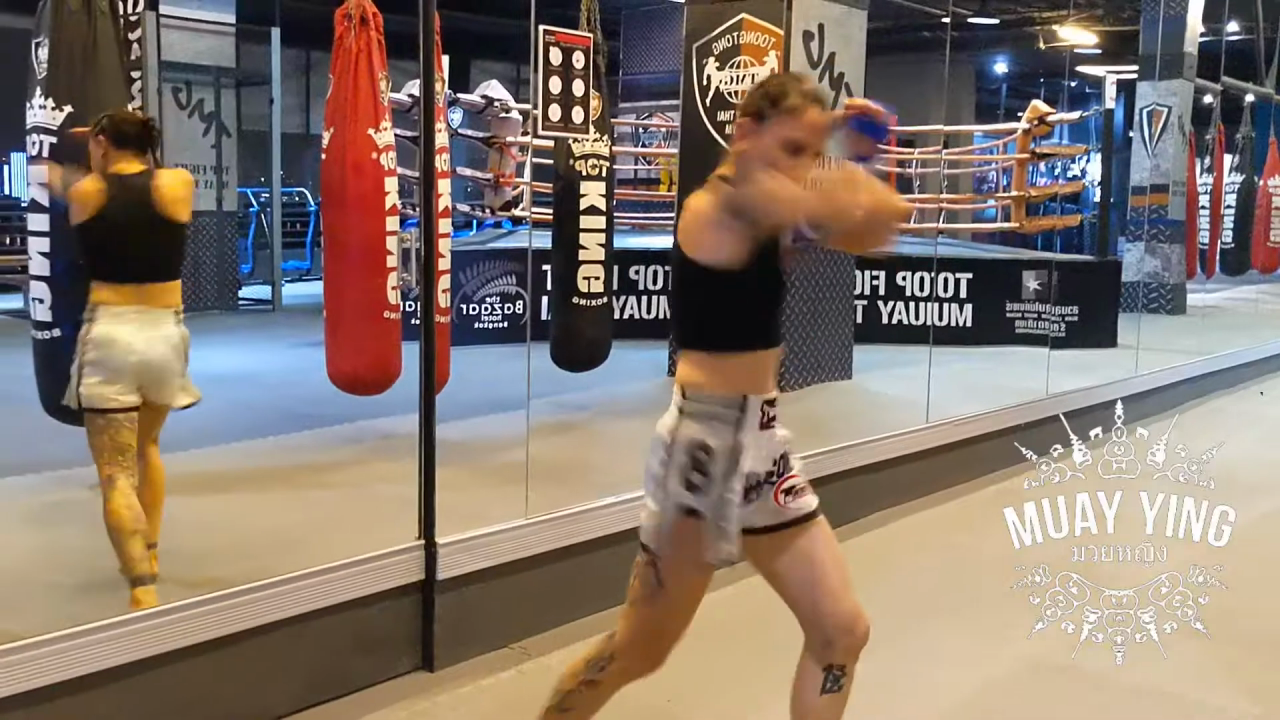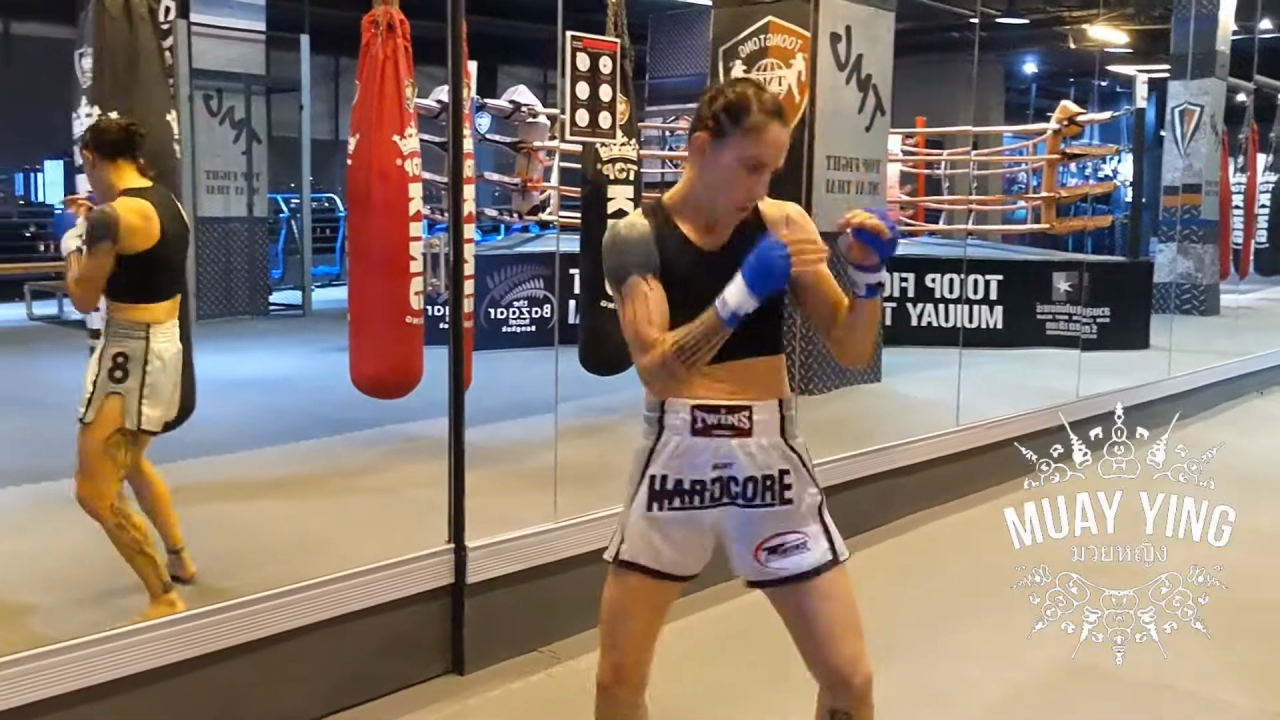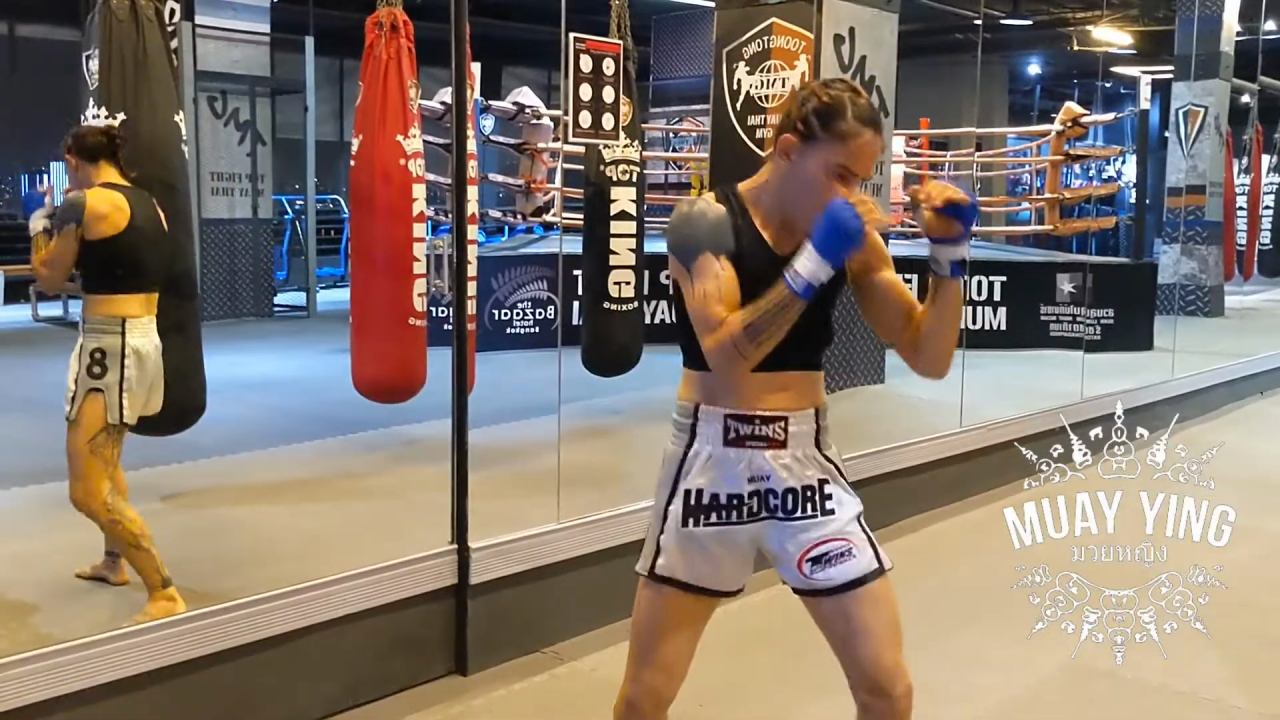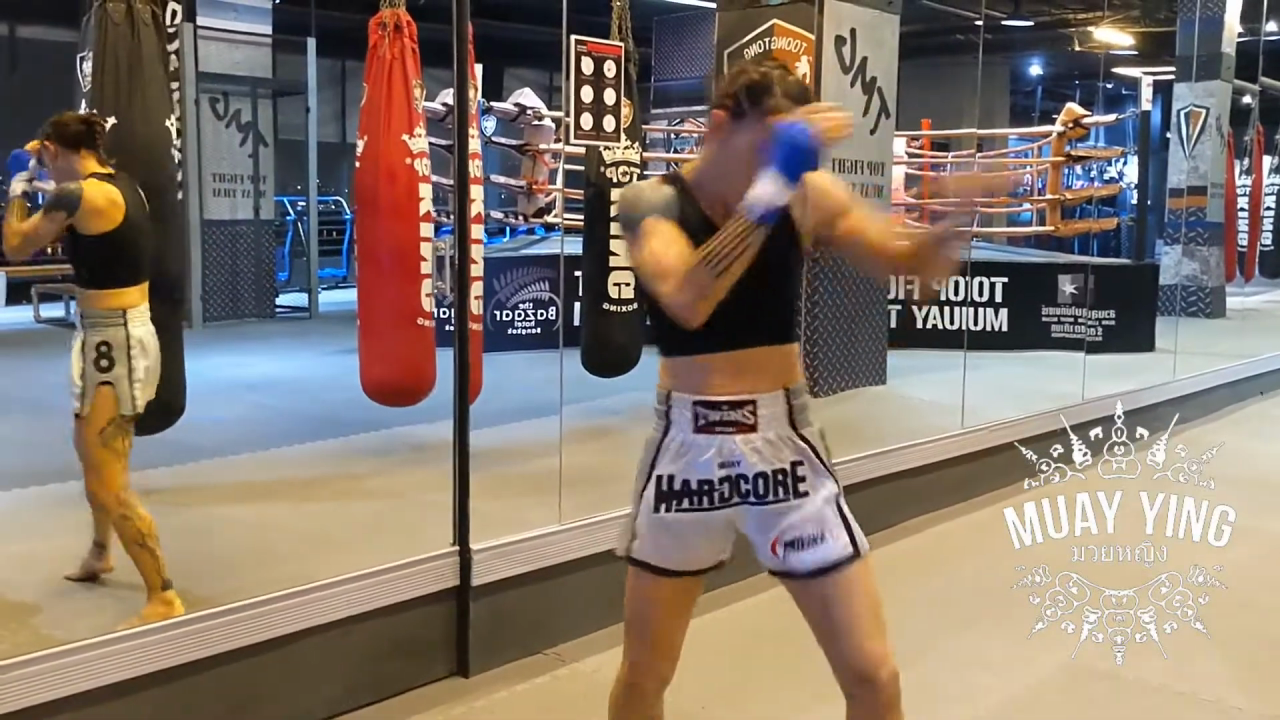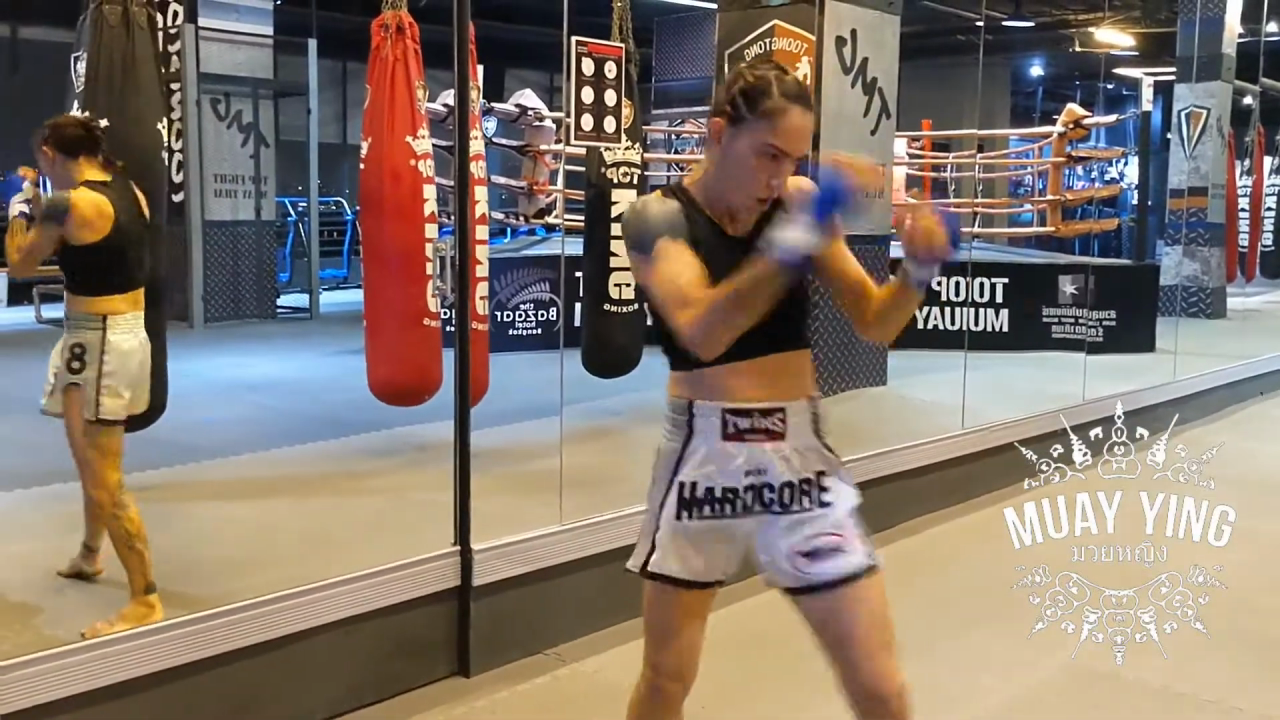
dt=0.5s
person 1, frame 1
left shoulder: (734, 193)
right shoulder: (720, 199)
right elbow: (871, 208)
left wrist: (854, 143)
left hip: (756, 438)
right hip: (709, 442)
left knee: (843, 630)
right knee: (637, 652)
person 1, frame 2
left shoulder: (784, 225)
right shoulder: (636, 236)
left elbow: (854, 352)
right elbow: (656, 371)
left wrist: (868, 273)
right wrist: (743, 294)
left hip: (769, 461)
right hip: (678, 461)
person 1, frame 3
left shoulder: (852, 234)
right shoulder: (703, 221)
left elbow: (931, 358)
right elbow: (726, 355)
left wrist: (950, 251)
right wrist: (814, 264)
left hip: (805, 468)
right hip: (710, 466)
person 1, frame 4
left shoulder: (808, 198)
right shoulder: (652, 202)
left elbow: (921, 262)
right elbow: (688, 301)
right wrist: (771, 186)
left hip: (783, 447)
right hip: (689, 450)
person 1, frame 5
left shoulder: (799, 202)
right shoulder: (661, 216)
left elbow: (878, 325)
right elbow: (704, 334)
left wrist: (920, 270)
right wrist: (800, 232)
left hip: (798, 457)
right hip: (702, 460)
person 2, frame 1
left shoulder: (82, 190)
right shoulder: (175, 183)
right wrist: (137, 160)
left hip: (107, 338)
right hip: (162, 335)
left knee: (115, 477)
right knee: (143, 449)
left ankle: (141, 595)
right ankle: (145, 555)
person 2, frame 2
left shoulder: (115, 215)
right shoulder: (170, 202)
left elbow: (83, 297)
left wrist: (72, 239)
left hip: (130, 354)
right hip: (163, 346)
left knee: (96, 493)
right knee: (130, 461)
left ankle: (165, 598)
right ankle: (178, 559)
person 2, frame 3
left shoulder: (84, 204)
right shoulder: (147, 204)
left elbow: (49, 279)
left wrist: (39, 222)
left hip: (110, 350)
right hip: (141, 341)
left knee: (89, 492)
right knee: (103, 466)
left ankle: (164, 595)
right ankle: (114, 561)
person 2, frame 4
left shoulder: (77, 194)
right shoulder: (124, 186)
right wrist: (50, 190)
left hip: (111, 341)
right hip: (130, 331)
left knee: (107, 484)
right knee: (93, 448)
left ankle: (163, 599)
right ankle: (99, 552)
person 2, frame 5
left shoulder: (69, 205)
right shoulder: (128, 192)
left hip: (95, 348)
right hip: (121, 337)
left knee: (103, 482)
right knee: (89, 454)
left ankle: (145, 601)
right ankle: (89, 553)
